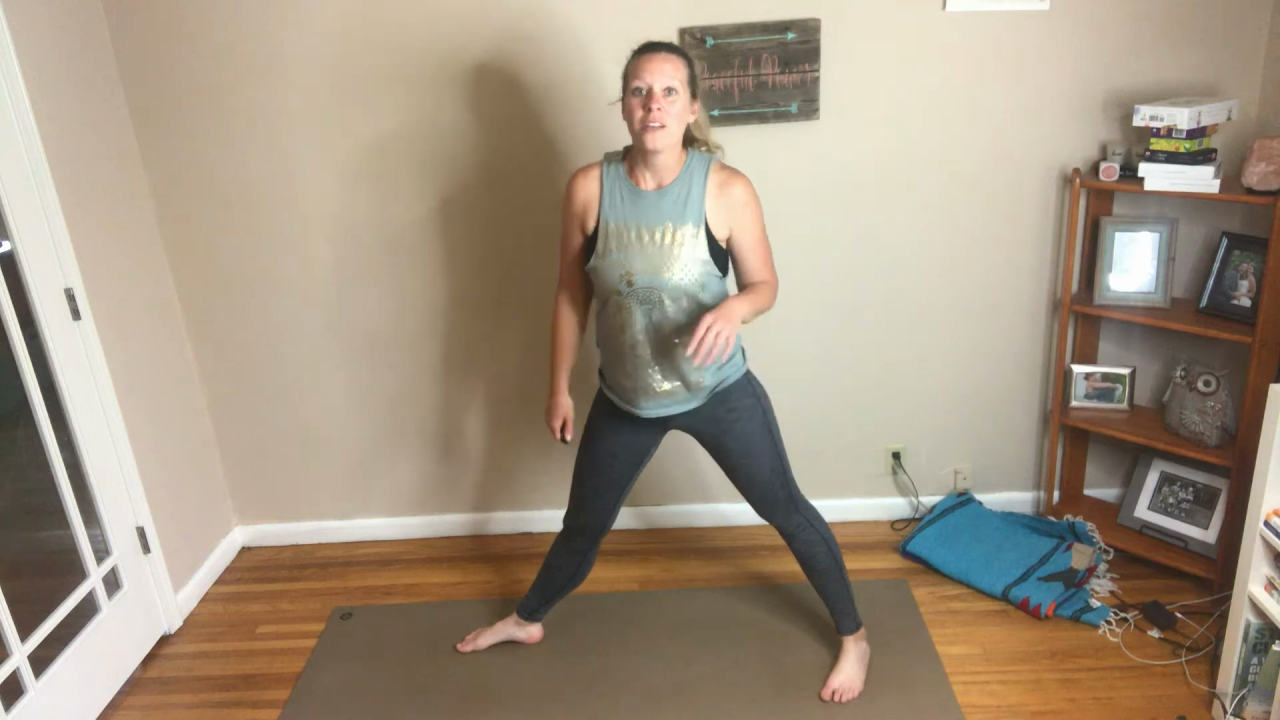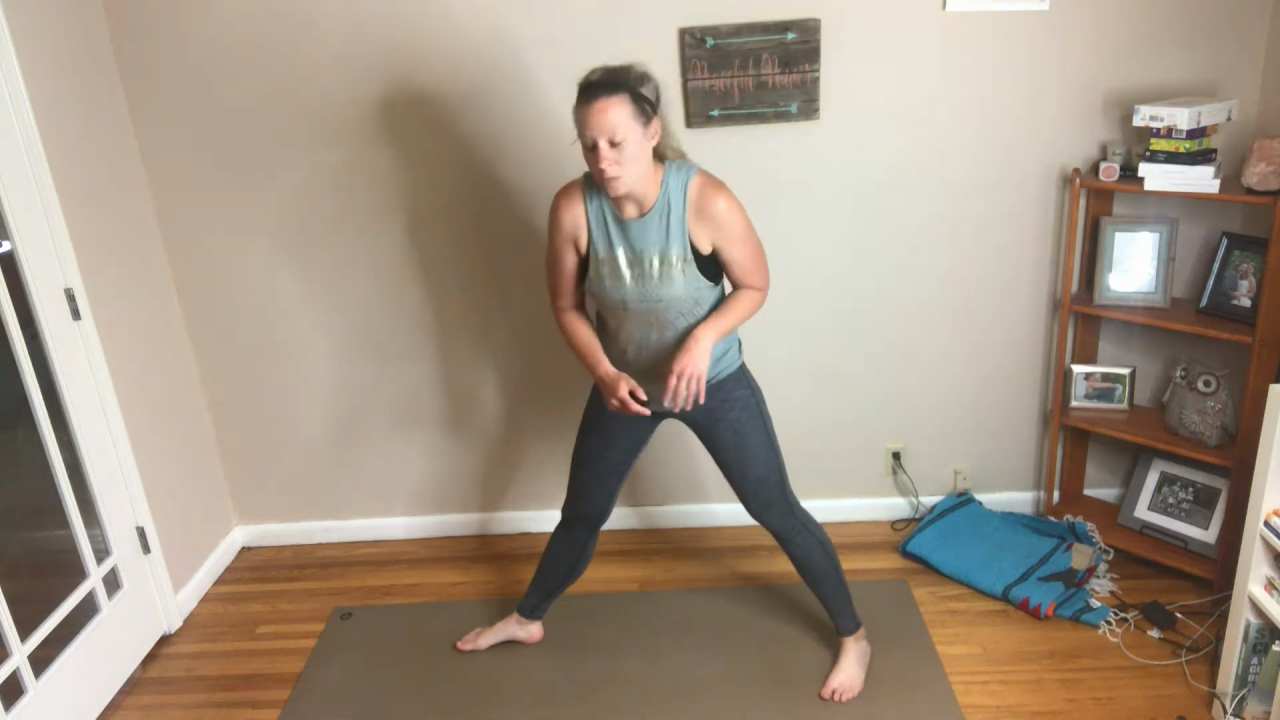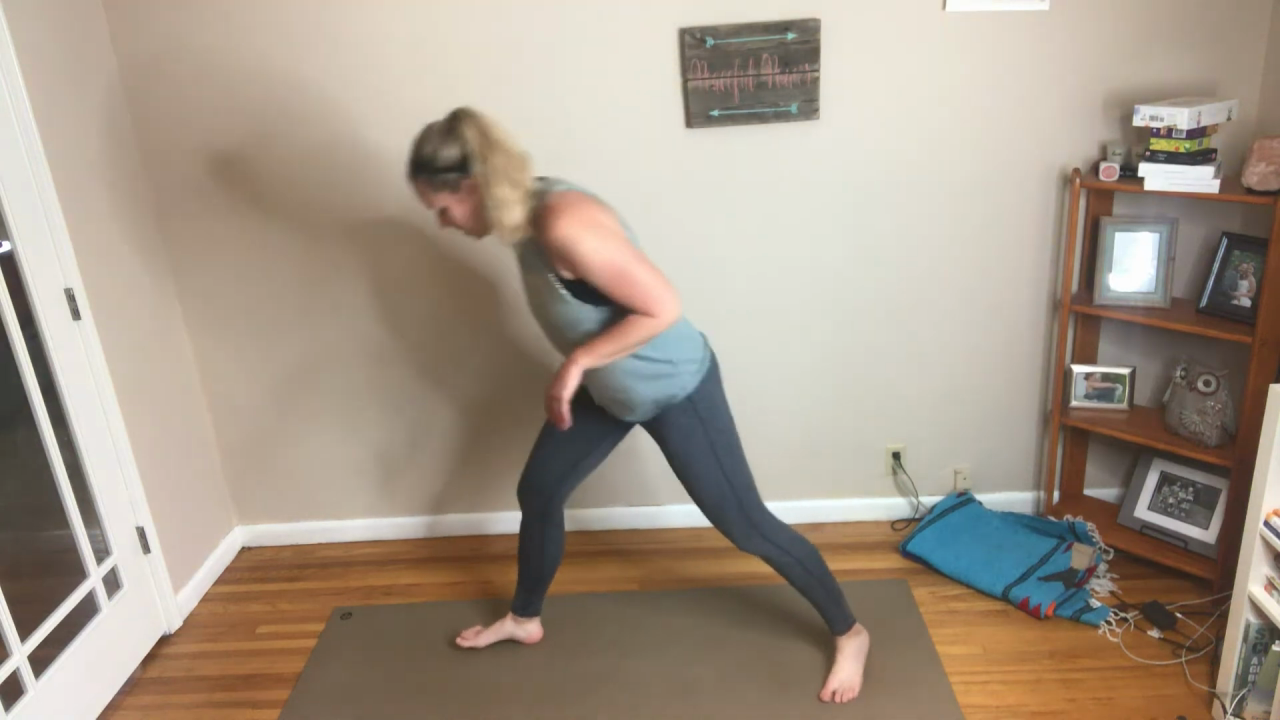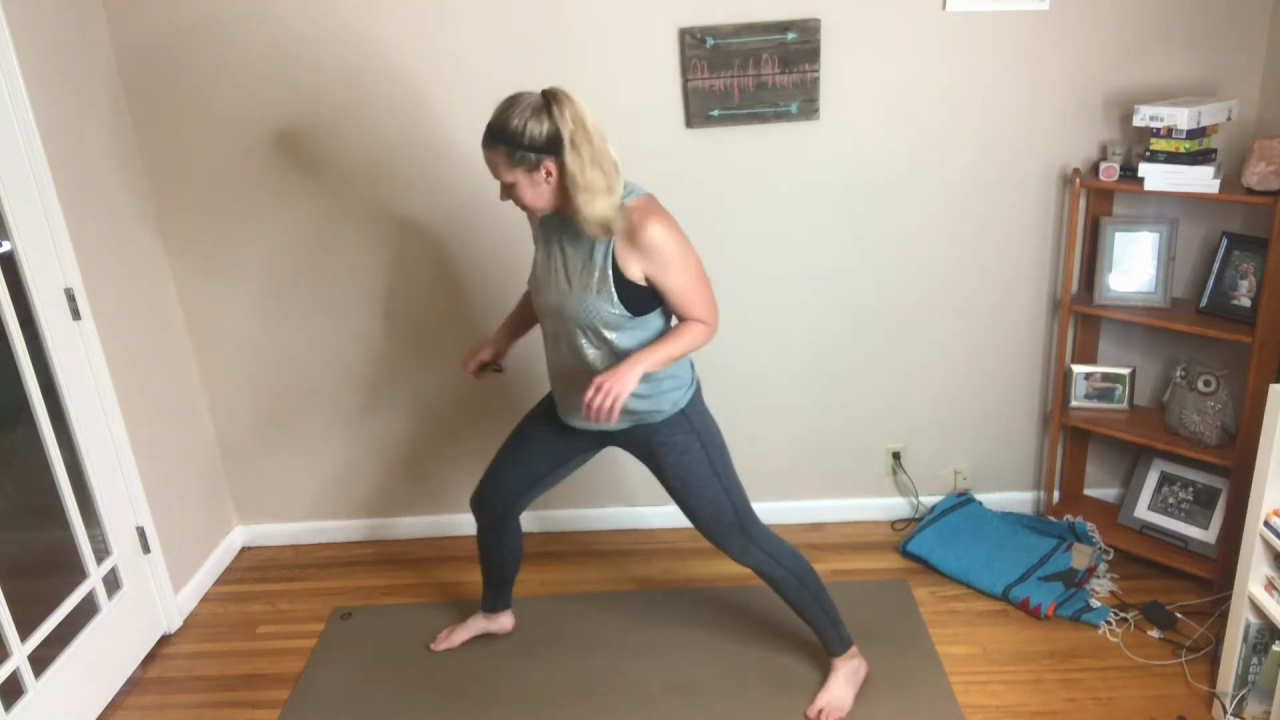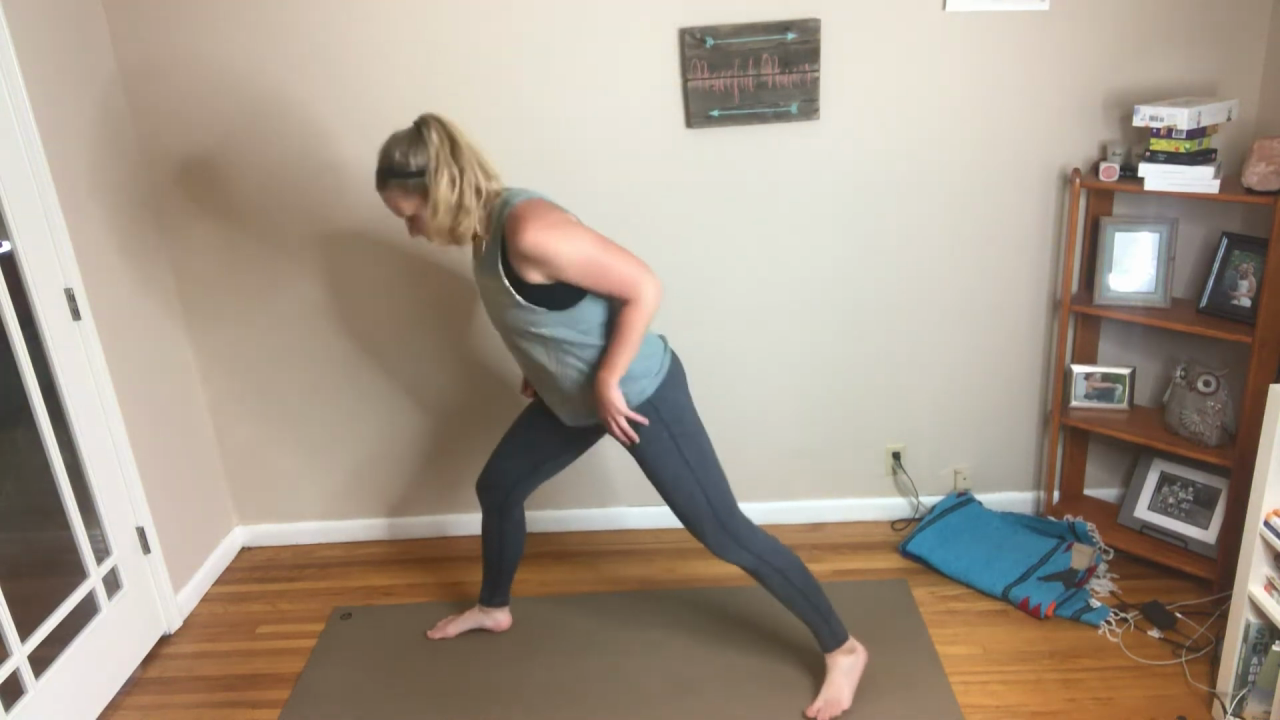
dt=1s
person 1, frame 1
left shoulder: (726, 188)
right shoulder: (589, 187)
left elbow: (764, 286)
right elbow: (572, 293)
left wrist: (733, 312)
right wrist: (560, 386)
left hip: (717, 391)
right hip: (624, 396)
left knee: (785, 512)
right knee: (583, 524)
left ankle: (853, 638)
right ankle: (526, 620)
person 1, frame 2
left shoulder: (707, 200)
right shoulder: (572, 206)
left elbow: (753, 286)
right elbow: (567, 306)
left wrist: (703, 338)
right wrist: (605, 374)
left hip: (714, 382)
right hip: (624, 387)
left knee: (778, 512)
right knee: (581, 512)
left ankle: (853, 638)
right ankle: (526, 619)
person 1, frame 3
left shoulder: (562, 224)
right shoulder: (521, 214)
left elbow: (660, 308)
left wrist: (577, 362)
right wrist: (575, 369)
left hip: (676, 387)
right hip: (607, 388)
left knee: (745, 526)
right knee: (537, 491)
left ankle: (848, 635)
right ankle: (523, 618)
person 1, frame 4
left shoulder: (642, 226)
right shoulder: (547, 215)
left elbow: (702, 320)
left wrist: (632, 368)
right wrist: (502, 338)
left hip: (661, 411)
right hip: (574, 404)
left knee: (741, 538)
right knee: (491, 501)
left ankle: (845, 656)
right ankle: (494, 612)
person 1, frame 5
left shoulder: (526, 229)
right shoulder: (487, 224)
left elbow: (642, 288)
left wrist: (608, 380)
right wrist: (544, 372)
left hip: (638, 394)
right hip: (573, 396)
left knee: (724, 533)
right knee: (498, 486)
left ankle: (843, 650)
right ankle: (493, 608)
